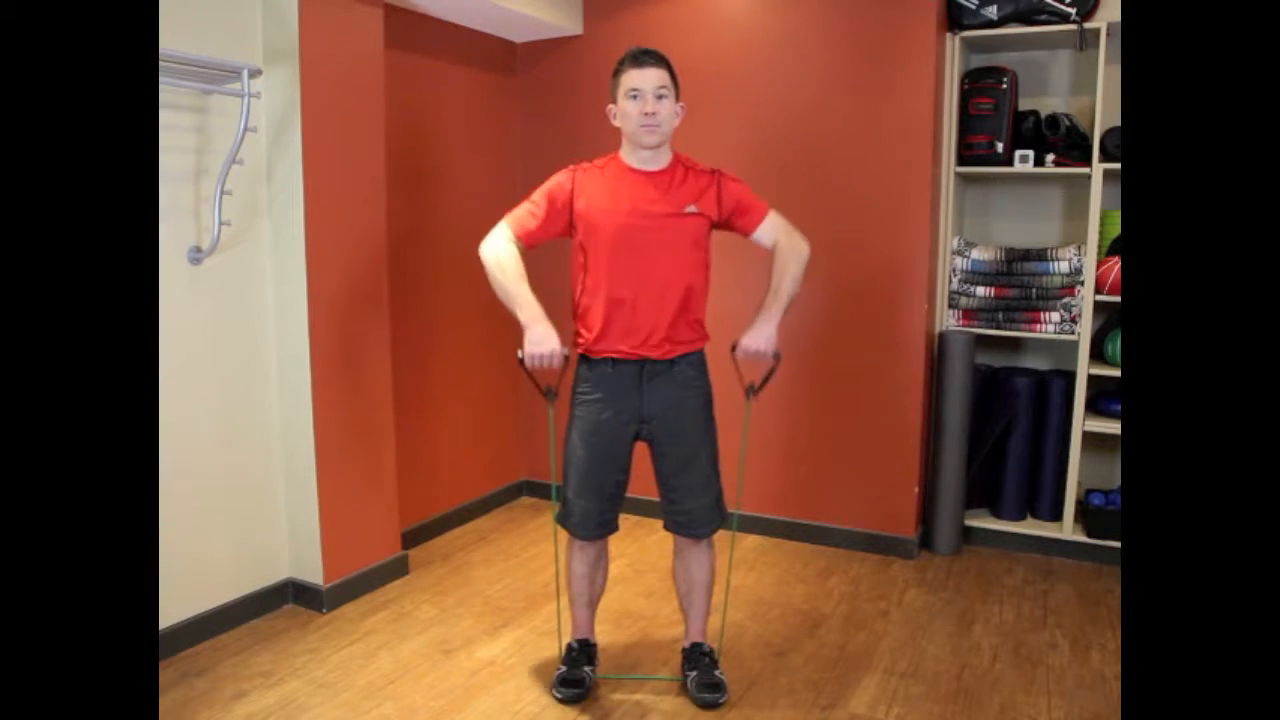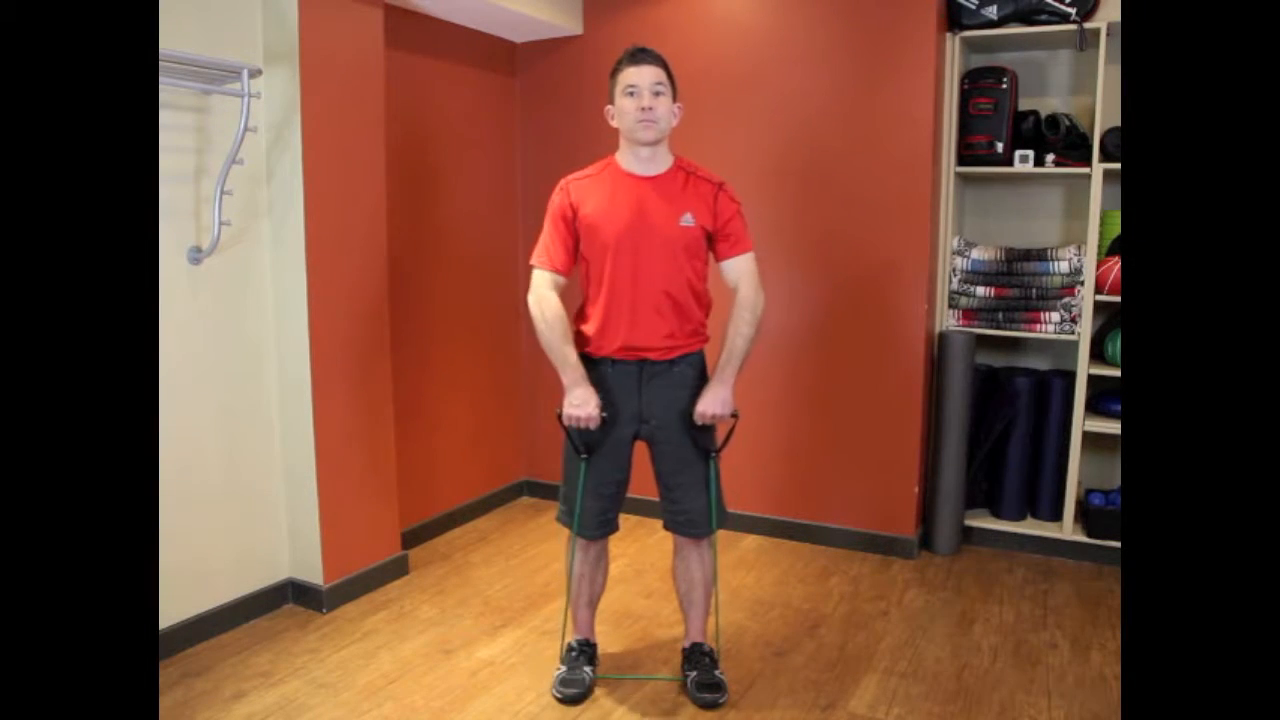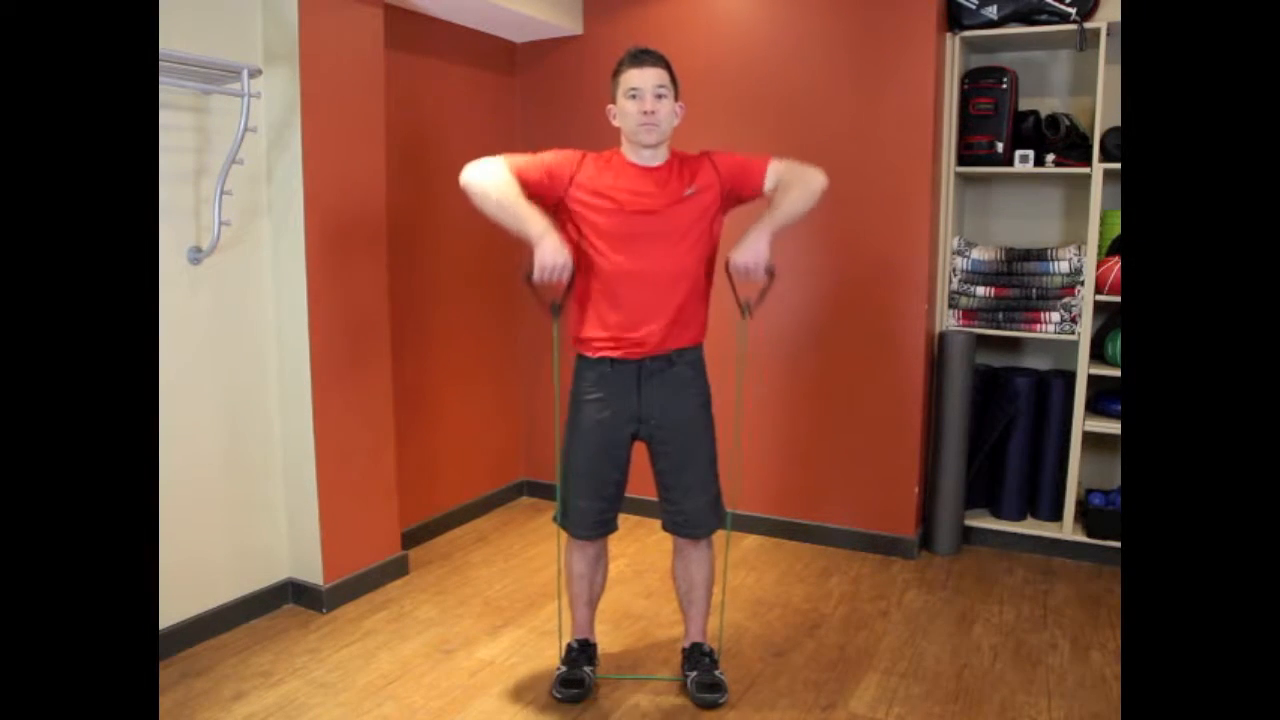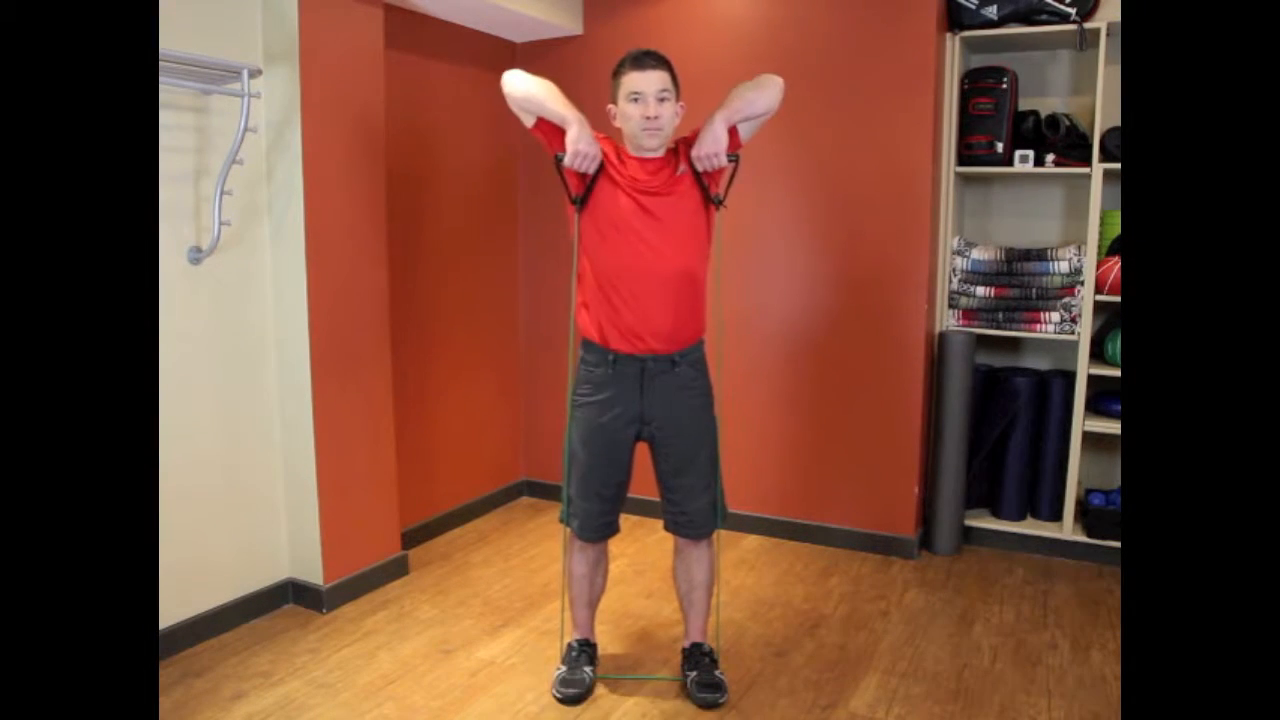
dt=0.5s
person 1, frame 1
left shoulder: (711, 187)
right shoulder: (577, 185)
left elbow: (792, 242)
right elbow: (496, 245)
left wrist: (770, 318)
right wrist: (532, 322)
left hip: (681, 376)
right hip: (601, 377)
left knee: (695, 523)
right knee: (586, 523)
left ankle: (697, 650)
right ankle: (581, 646)
person 1, frame 2
left shoulder: (710, 195)
right shoulder: (576, 192)
left elbow: (748, 291)
right elbow: (543, 293)
left wrist: (723, 382)
right wrist: (575, 383)
left hip: (681, 378)
right hip: (601, 378)
left knee: (694, 523)
right knee: (587, 524)
left ankle: (697, 650)
right ankle: (580, 647)
person 1, frame 3
left shoulder: (711, 174)
right shoulder: (575, 173)
left elbow: (809, 180)
right elbow: (478, 175)
left wrist: (762, 232)
right wrist: (539, 229)
left hip: (679, 375)
right hip: (600, 376)
left knee: (694, 524)
right knee: (585, 523)
left ankle: (697, 650)
right ankle: (581, 646)
person 1, frame 4
left shoulder: (698, 161)
right shoulder: (589, 160)
left elbow: (771, 88)
right elbow: (515, 84)
left wrist: (716, 126)
right wrist: (574, 124)
left hip: (681, 371)
right hip: (604, 371)
left knee: (695, 523)
right knee: (588, 522)
left ankle: (696, 650)
right ankle: (581, 646)
